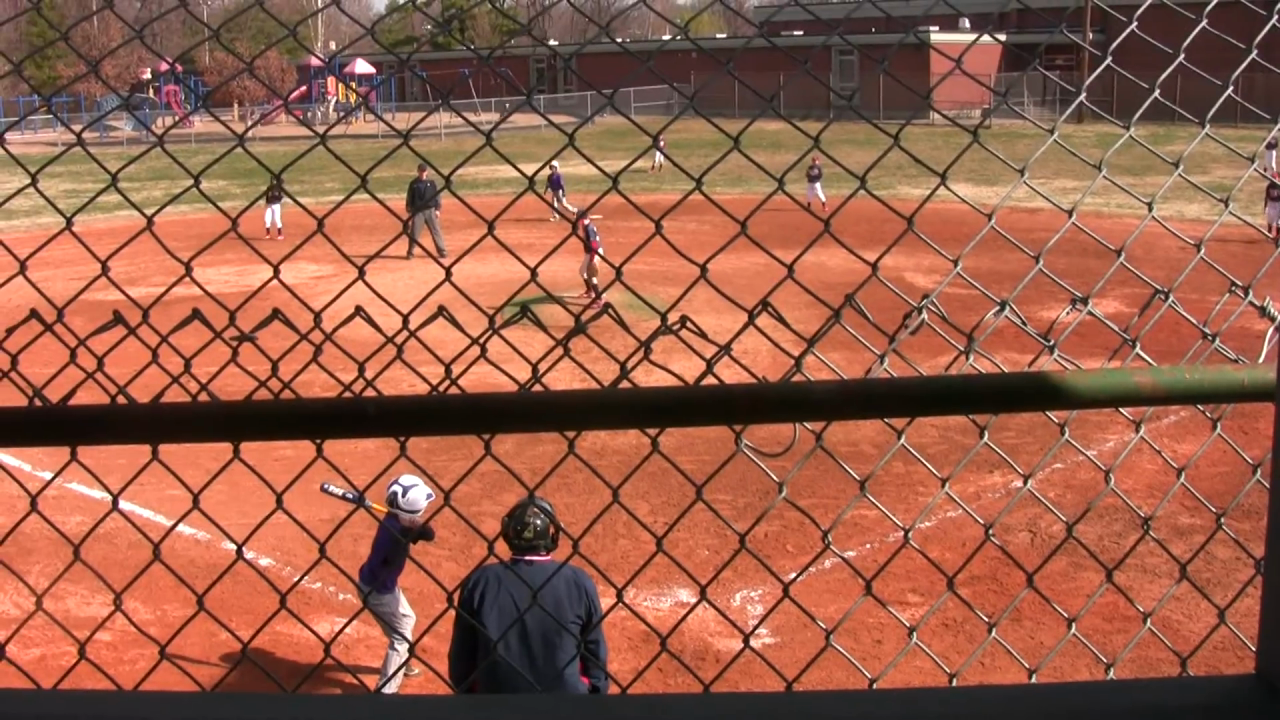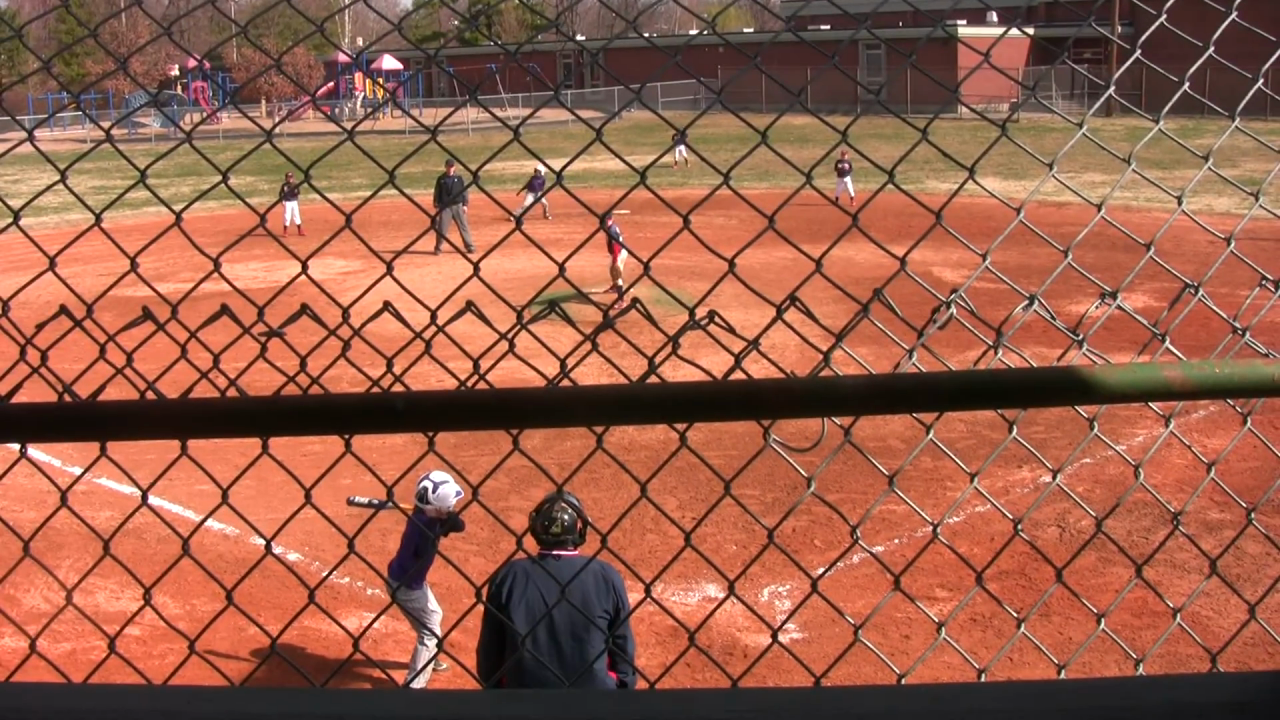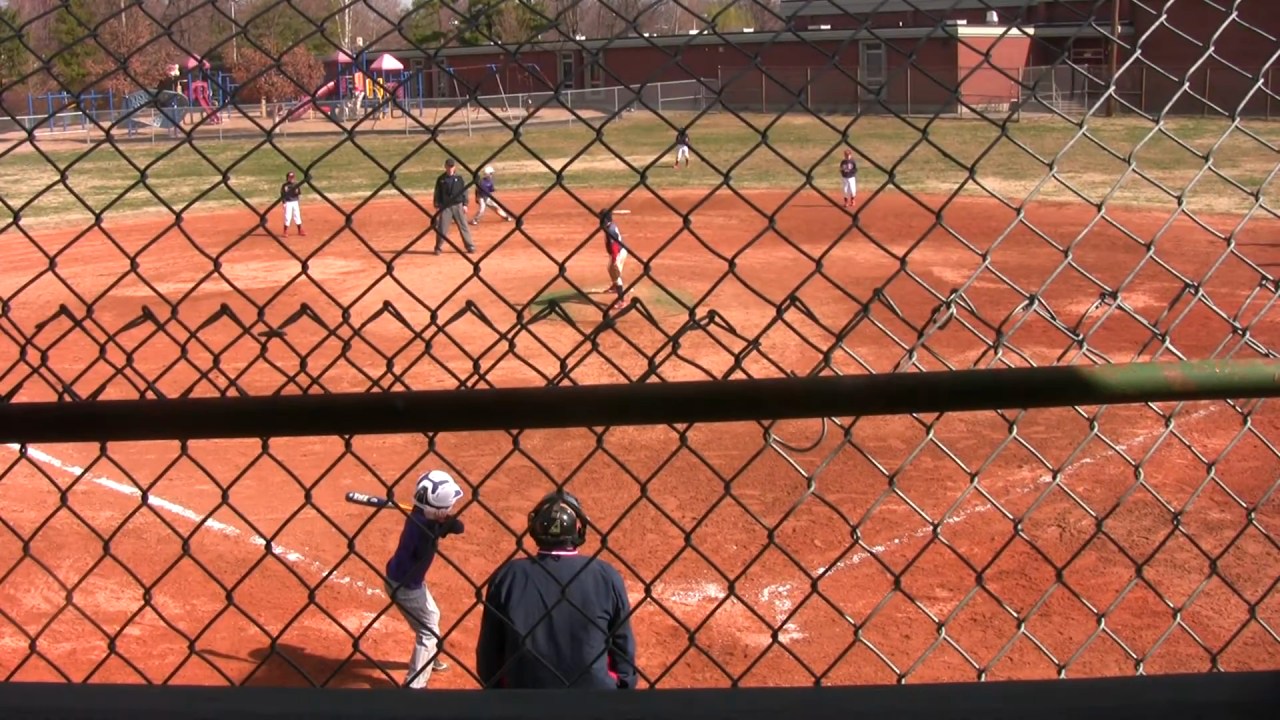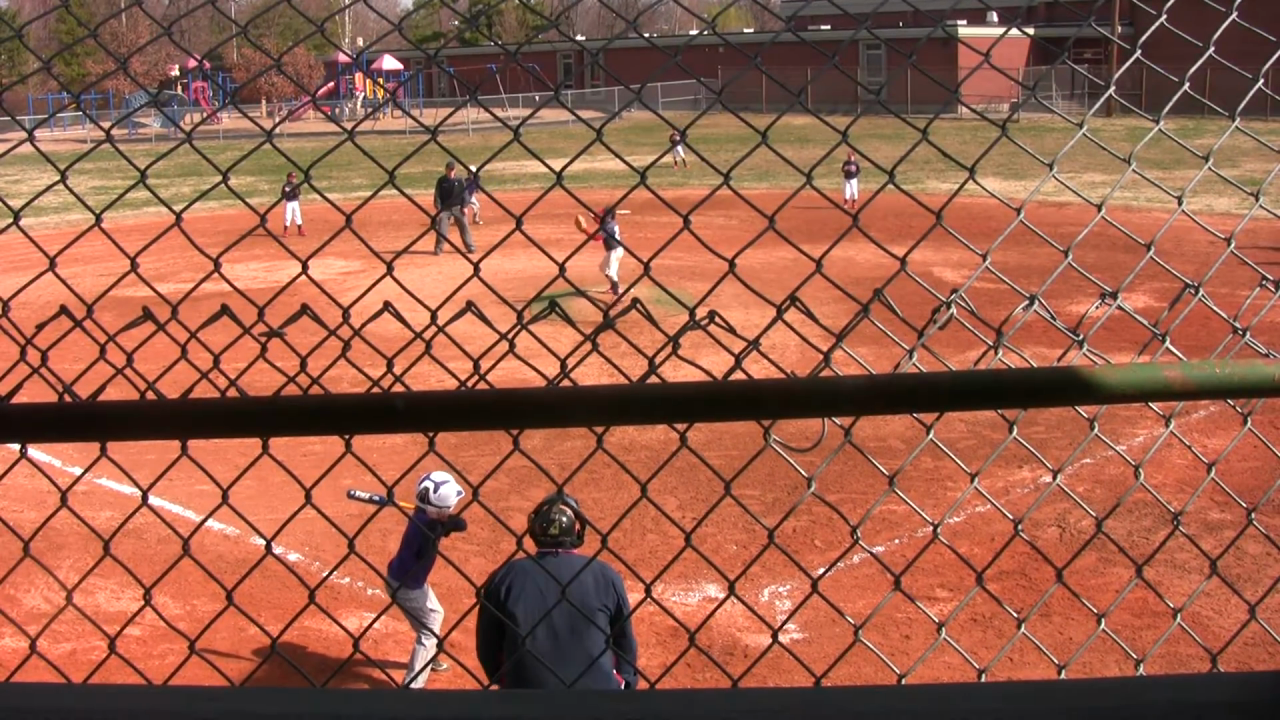
dt=1s
person 1, frame 1
left shoulder: (399, 521)
right shoulder: (393, 528)
left elbow: (429, 535)
left wrist: (419, 525)
right wrist: (408, 529)
left hip: (385, 583)
right hip: (377, 588)
left knee: (408, 620)
right knee: (401, 635)
left ankle: (399, 663)
right ankle: (386, 689)
person 1, frame 2
left shoulder: (429, 516)
right shoulder: (423, 522)
left elbow: (460, 526)
left wrist: (447, 516)
right wrist: (437, 518)
left hip: (412, 579)
right hip: (406, 584)
left knee: (434, 615)
right knee: (430, 631)
left ankle: (428, 659)
right ankle: (414, 684)
person 1, frame 3
left shoulder: (427, 517)
right shoulder: (421, 523)
left elbow: (458, 527)
left wrist: (445, 519)
right wrist: (437, 522)
left hip: (410, 579)
right hip: (405, 584)
left knee: (432, 616)
right knee: (429, 631)
left ankle: (428, 659)
right ankle: (415, 684)
person 1, frame 4
left shoulder: (431, 517)
right shoulder: (423, 522)
left elbow: (461, 526)
left wrist: (448, 517)
right wrist: (437, 520)
left hip: (414, 580)
right hip: (405, 584)
left knee: (435, 615)
right knee: (429, 632)
left ankle: (427, 658)
right ankle: (412, 685)
person 2, frame 1
left shoulder: (479, 582)
right shoulder: (578, 582)
left elbow: (461, 656)
right elbow: (595, 653)
left wrist: (465, 692)
right wrist: (597, 691)
person 2, frame 2
left shoulder: (508, 577)
right shoulder: (606, 577)
left elbow: (489, 650)
right elbow: (623, 648)
left wrist: (492, 687)
right wrist: (625, 685)
person 2, frame 3
left shoulder: (508, 577)
right shoulder: (606, 577)
left elbow: (489, 650)
right elbow: (623, 647)
left wrist: (493, 689)
right wrist: (625, 685)
right hip: (593, 688)
person 2, frame 4
left shoulder: (505, 577)
right shoulder: (605, 576)
left elbow: (487, 647)
right elbow: (625, 646)
left wrist: (504, 680)
right wrist: (625, 684)
